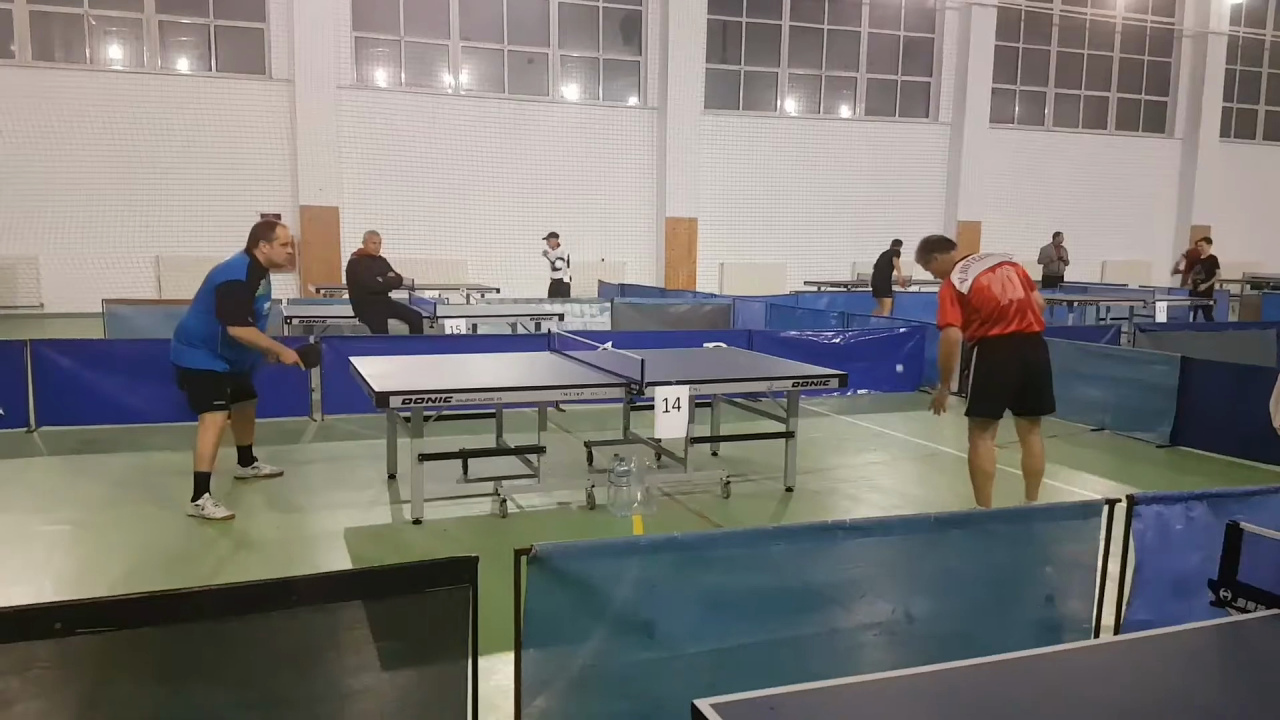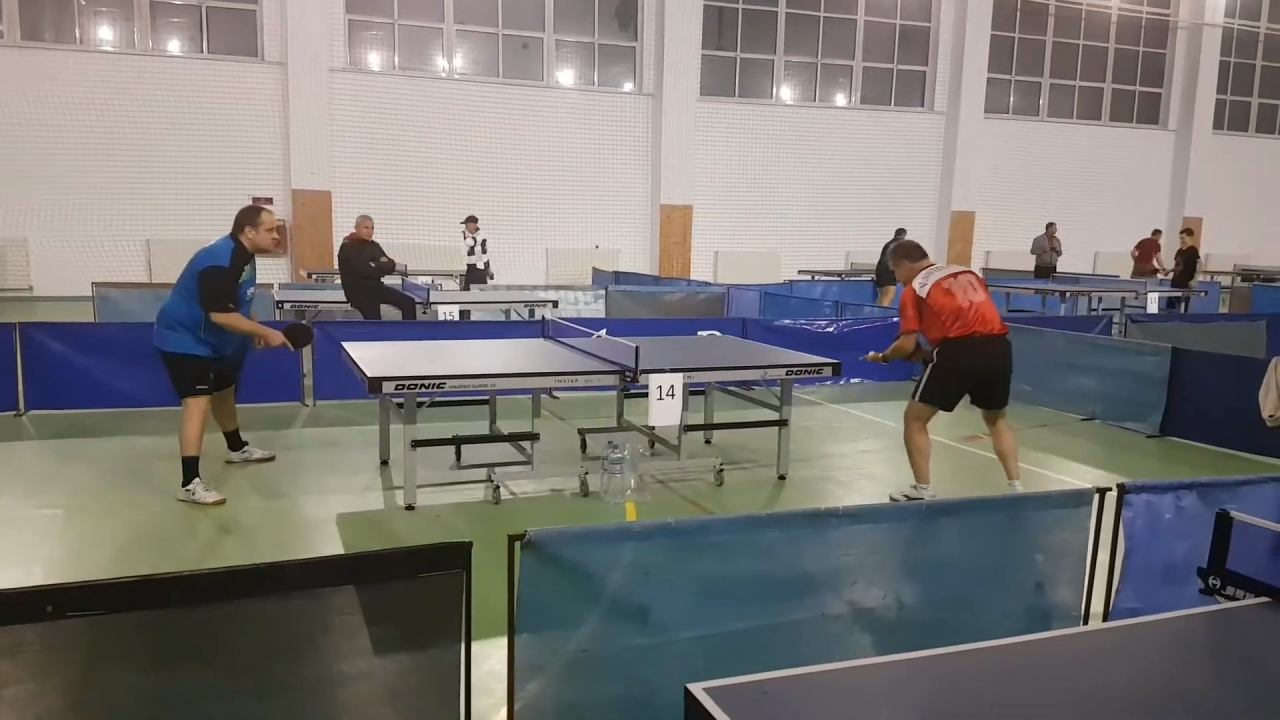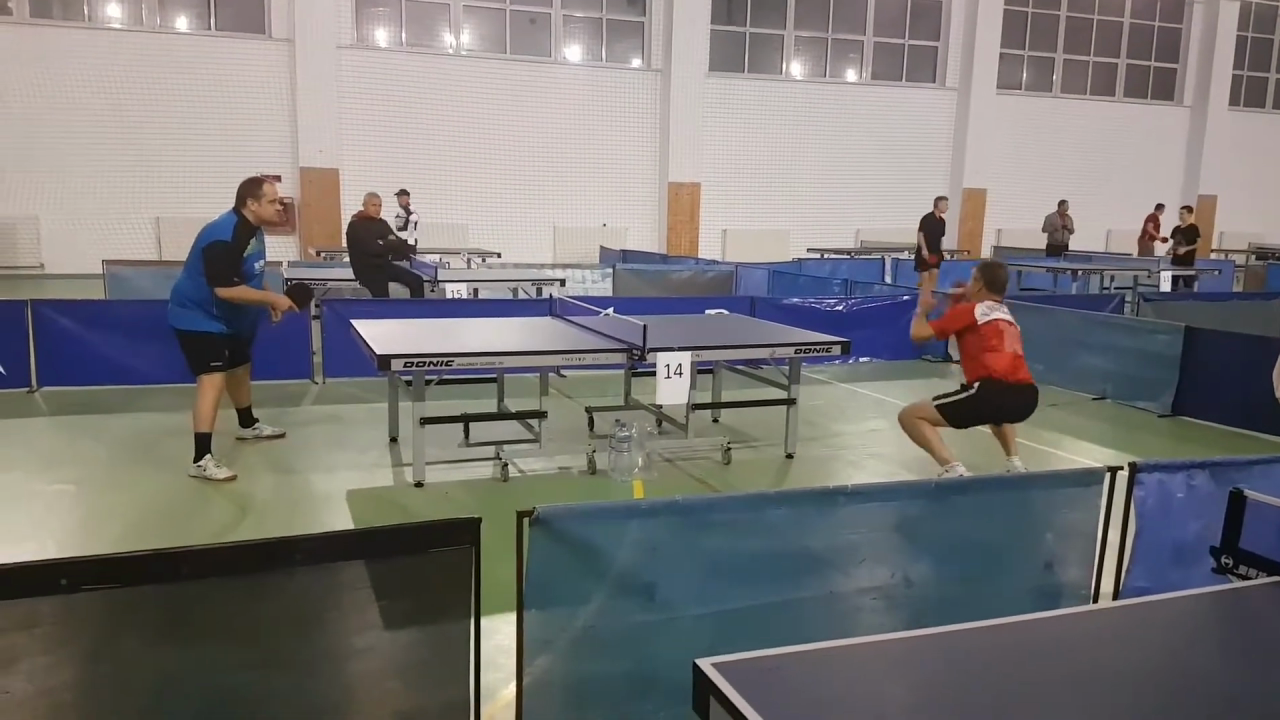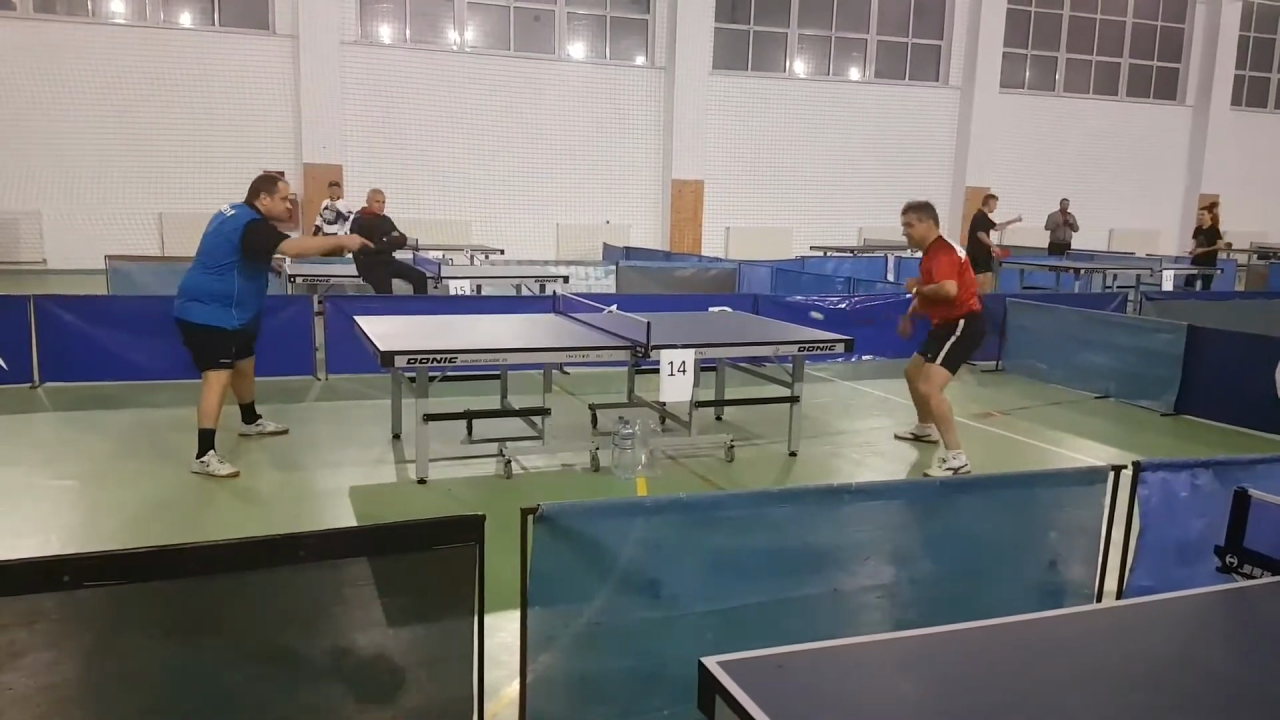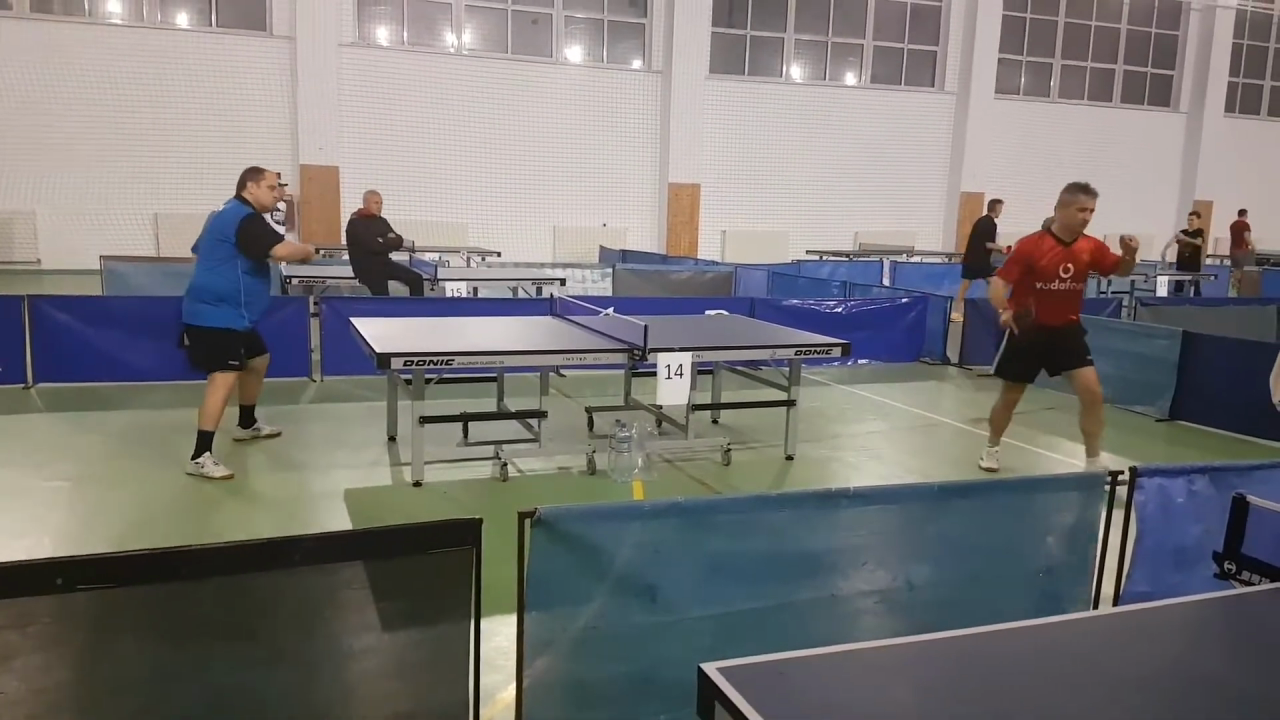
dt=1s
person 1, frame 1
left shoulder: (258, 271)
right shoulder: (237, 277)
right elbow: (238, 329)
left wrist: (267, 345)
right wrist: (281, 350)
left hip: (227, 357)
right hip: (200, 355)
left knee: (245, 405)
right knee: (214, 419)
left ankle: (247, 464)
right ankle: (200, 499)
person 1, frame 2
left shoulder: (242, 255)
right shoulder: (221, 262)
right elbow: (221, 315)
left wrist: (254, 329)
right wrist: (267, 332)
left hip: (209, 341)
right hip: (184, 339)
left knee: (224, 391)
right knee: (198, 403)
left ankle: (237, 448)
right ankle: (190, 484)
person 1, frame 3
left shoulder: (252, 229)
right shoulder: (224, 237)
right elbow: (226, 289)
left wrist: (270, 301)
right wrist: (273, 298)
left hip: (229, 319)
right hip: (200, 317)
left knee: (239, 369)
right knee: (213, 381)
left ankle: (248, 425)
right ankle: (201, 459)
person 1, frame 4
left shoulder: (236, 214)
right shoulder: (251, 224)
right elbow: (292, 247)
left wrist: (265, 265)
right wrist: (340, 241)
left hip: (218, 311)
right hip: (207, 313)
left knee: (244, 364)
right knee: (218, 377)
left ankle: (250, 420)
right ankle: (204, 456)
person 1, frame 5
left shoulder: (227, 215)
right shoulder: (246, 218)
left elbow: (201, 254)
right elbow: (281, 250)
right wrist: (308, 251)
left hip: (229, 312)
right hip: (216, 315)
left knee: (257, 360)
right knee: (225, 378)
left ankle: (247, 424)
right ankle: (200, 456)
person 2, frame 1
left shoulder: (953, 285)
right shoulder: (1006, 260)
left elbow: (951, 338)
right elbow: (1039, 303)
left wrist: (944, 386)
left hip: (994, 353)
right hip: (1034, 348)
left knee: (981, 436)
right knee: (1031, 433)
left ankle: (984, 512)
person 2, frame 2
left shoulder: (914, 289)
right shoulder: (967, 272)
left elbow: (907, 346)
left wrist: (882, 357)
left hip: (957, 352)
right hip: (997, 348)
left knee: (915, 419)
right knee: (997, 421)
left ankle: (923, 490)
right ankle: (1015, 488)
person 2, frame 3
left shoulder: (969, 311)
right shoulder: (1008, 320)
left elbow: (918, 334)
left wrist: (921, 309)
left hip: (993, 394)
right hip: (1026, 399)
left knee: (910, 416)
left ankle: (953, 471)
right ankle: (1015, 463)
person 2, frame 4
left shoulder: (943, 251)
right shoulder: (928, 256)
left elbow: (948, 290)
right elbow: (929, 295)
left wrist: (918, 289)
right wrist: (909, 316)
left hip: (961, 324)
right hip: (944, 326)
left knee: (929, 388)
right knee: (913, 372)
left ankle: (956, 457)
right ankle: (926, 428)
person 2, frame 5
left shoulder: (1093, 247)
right shoulder: (1030, 246)
left elbow: (1121, 269)
right elbow: (999, 282)
left wrist: (1128, 253)
right wrist: (1004, 310)
left hip: (1067, 329)
right hip: (1028, 330)
left knee: (1093, 392)
right knee: (1010, 396)
left ankle: (1094, 462)
right ankle: (992, 449)
